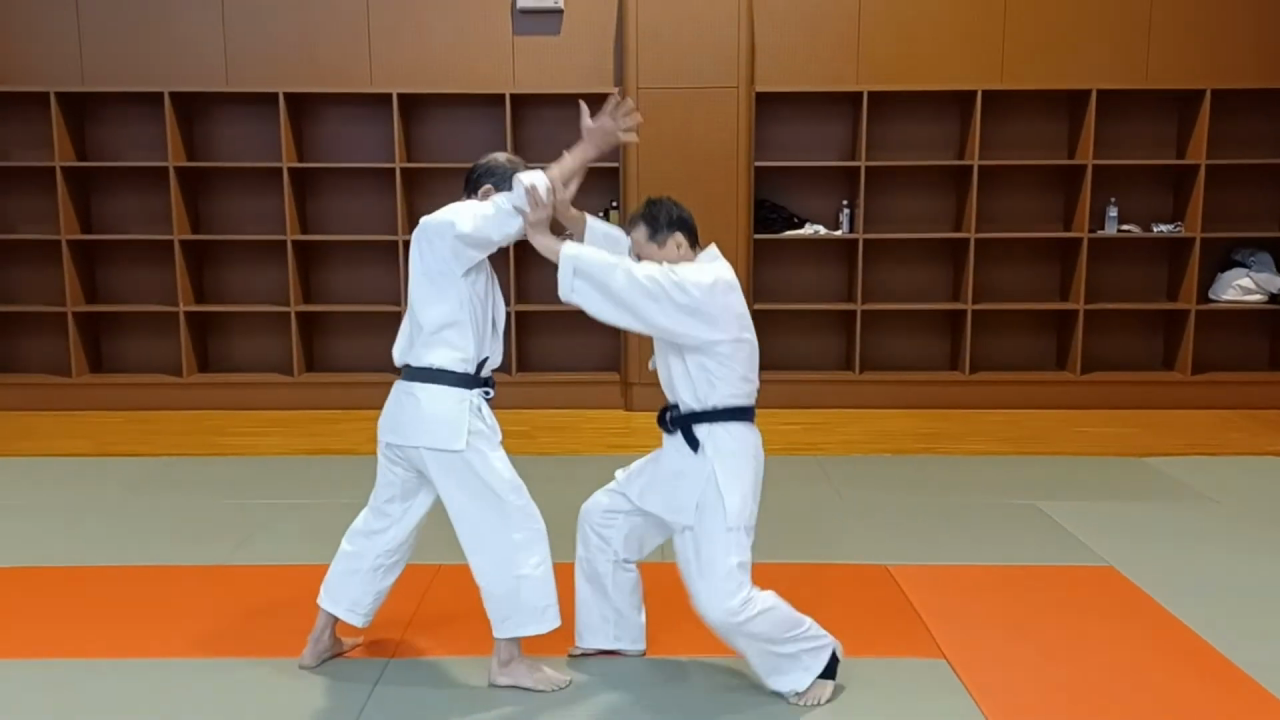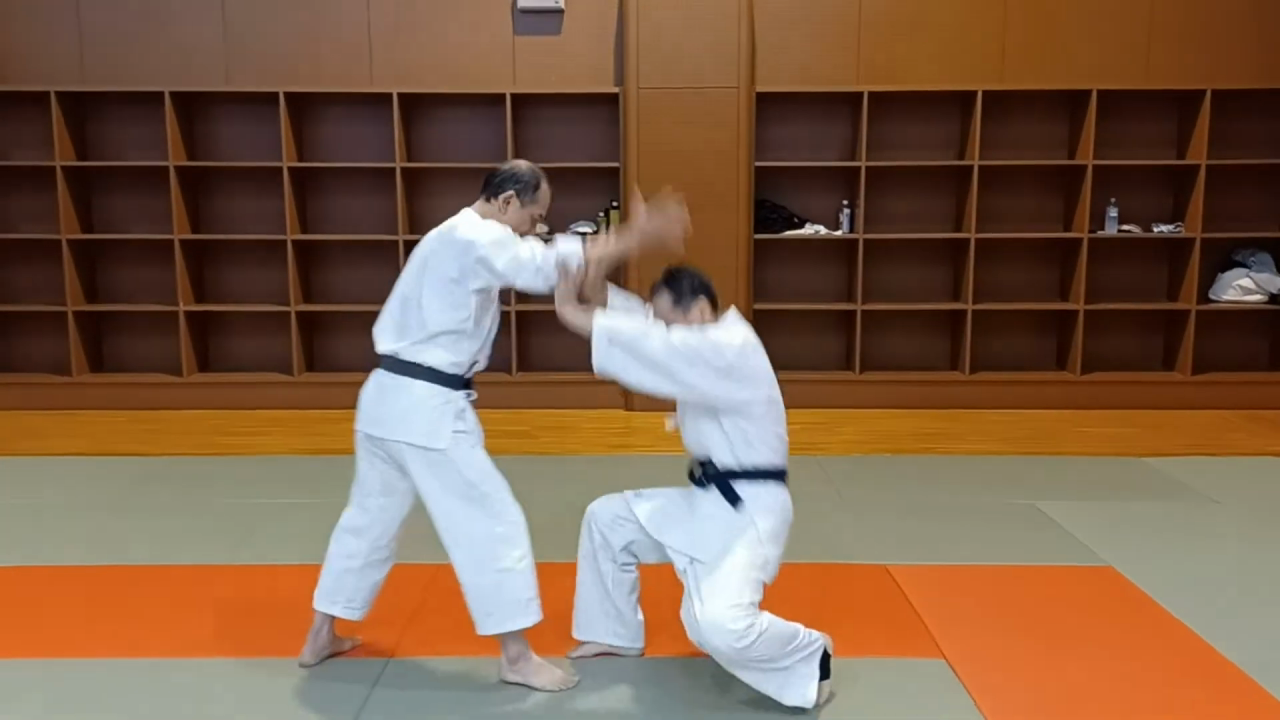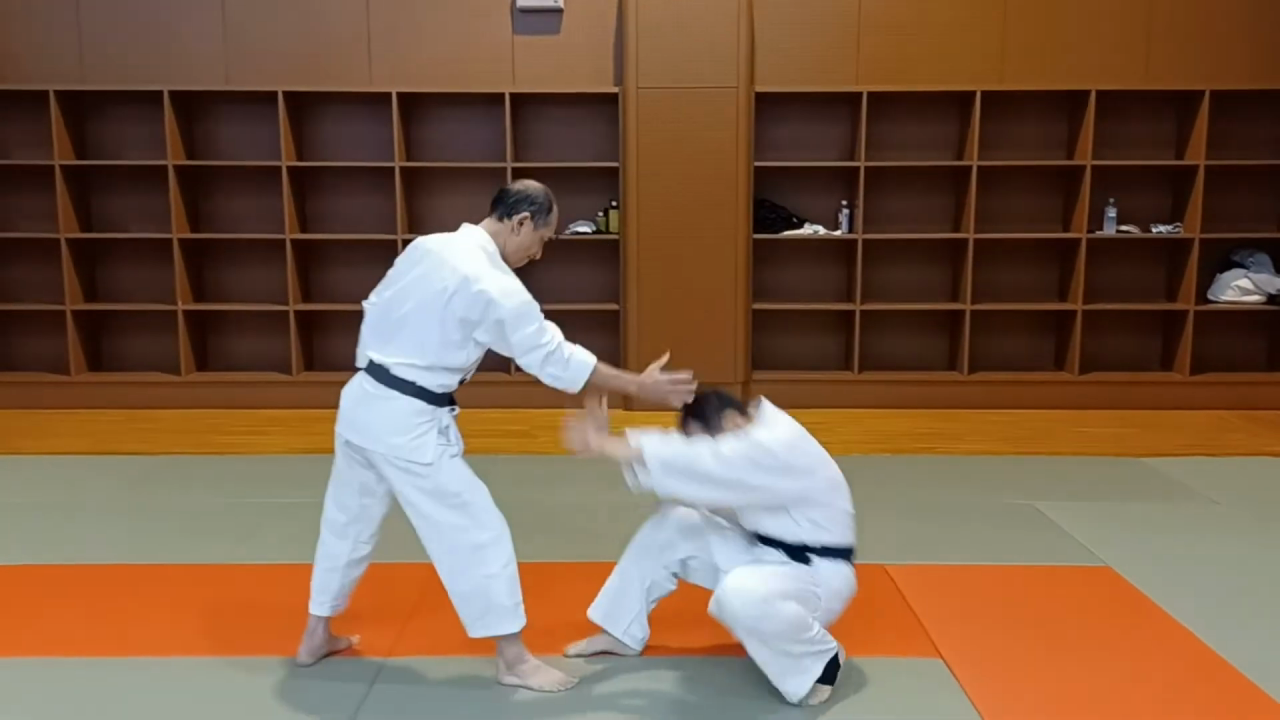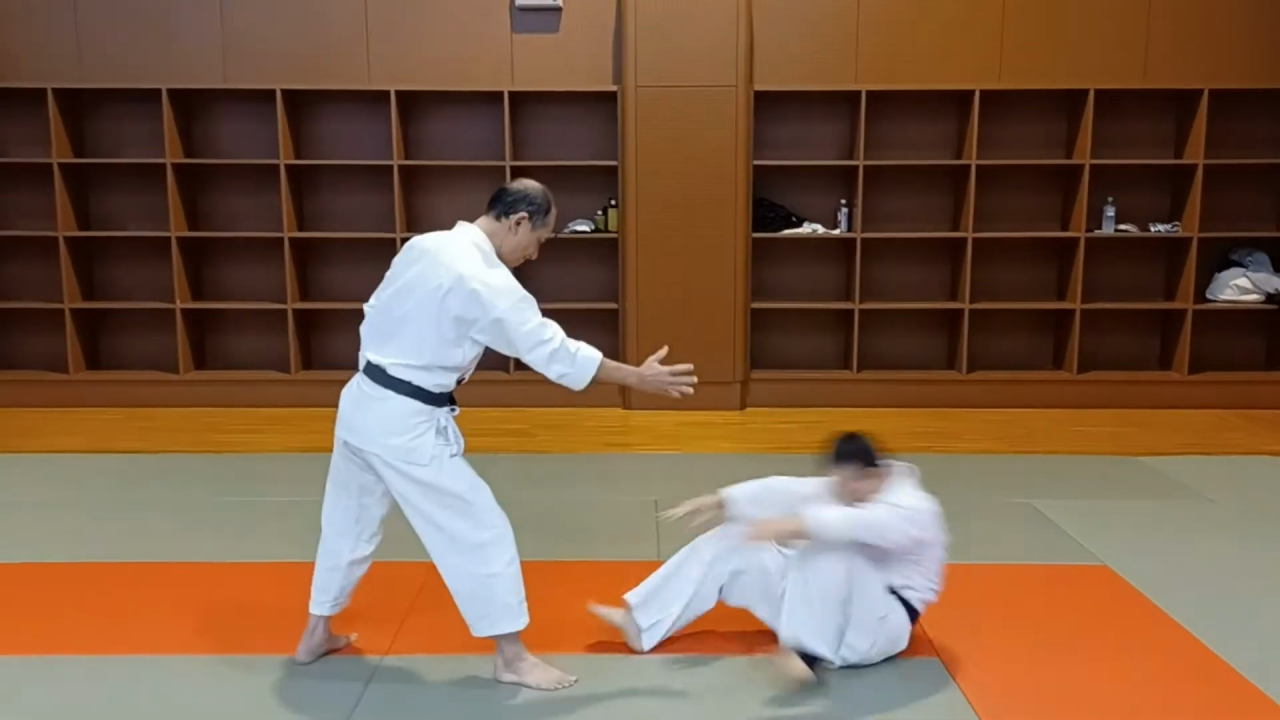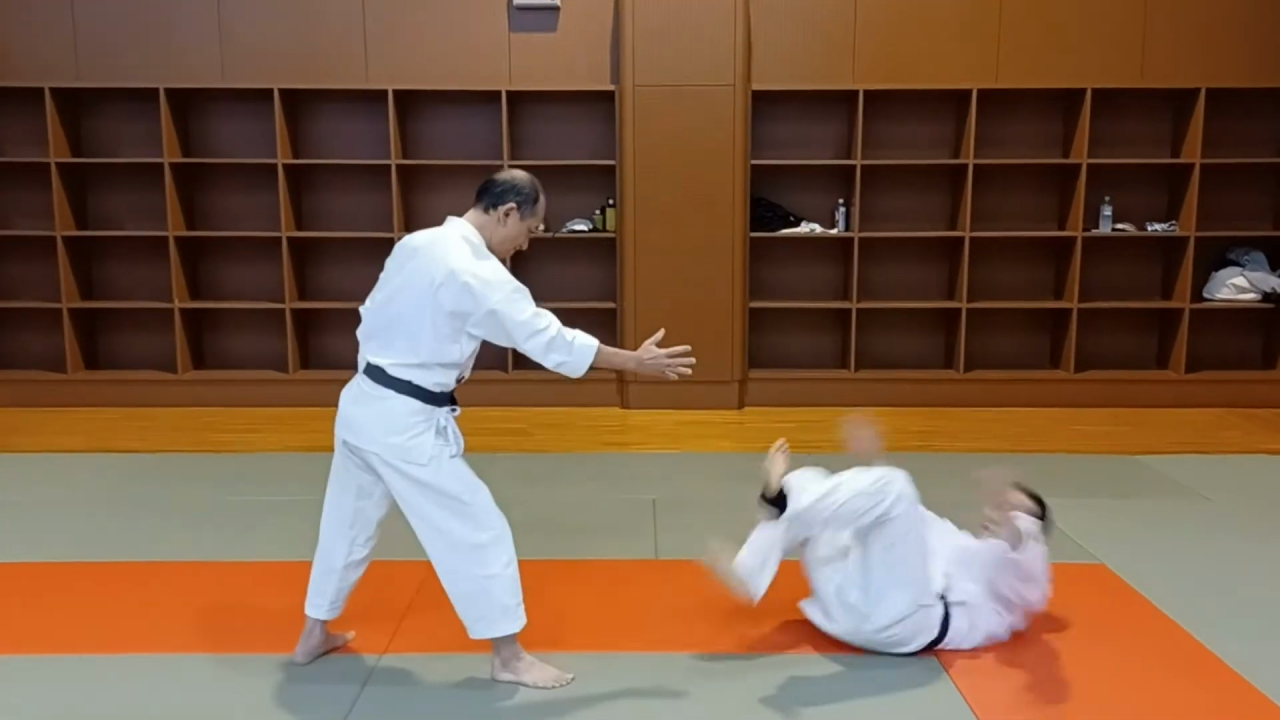
dt=0.2s
person 1, frame 1
left shoulder: (455, 244)
right shoulder: (444, 227)
right elbow: (520, 206)
right wrist: (590, 147)
left hip: (412, 405)
right hip: (446, 414)
left knee: (384, 521)
right knee: (511, 524)
left ankle: (321, 638)
right ankle: (510, 659)
person 1, frame 2
left shoulder: (450, 239)
right shoulder: (476, 239)
right elbow: (550, 267)
right wrist: (637, 235)
left hip: (386, 397)
right hip: (429, 411)
left knee: (368, 519)
right knee: (490, 524)
left ankle: (321, 635)
right ankle: (516, 656)
person 1, frame 3
left shoulder: (429, 246)
right shoulder: (494, 286)
left elbow: (375, 309)
right elbow: (554, 358)
right wrist: (638, 384)
left hip: (362, 402)
right hip: (410, 423)
left knee: (348, 521)
right knee: (477, 533)
left ankle: (316, 635)
right ankle: (513, 658)
person 1, frame 4
left shoulder: (423, 245)
right shoulder: (488, 283)
left elbow: (375, 313)
right elbow: (555, 353)
right wrist: (639, 377)
left hip: (361, 403)
right hip: (409, 425)
left knee: (348, 522)
right knee: (480, 532)
left ankle: (316, 633)
right ankle: (511, 656)
person 1, frame 5
left shoulder: (416, 243)
right shoulder: (478, 275)
left elbow: (372, 315)
right elbow: (551, 341)
right wrist: (637, 361)
left hip: (362, 403)
right hip: (409, 424)
left knee: (348, 523)
right knee: (478, 532)
left ankle: (314, 634)
right ankle: (508, 656)
person 2, frame 1
left shoulder: (705, 288)
right shoulder: (690, 281)
left elbow: (625, 282)
right elbow: (617, 251)
left wrist: (547, 243)
right wrist: (567, 214)
left hip: (719, 456)
right hip: (686, 449)
left knee: (721, 598)
right knee: (603, 519)
left ankle: (814, 657)
right ankle: (615, 635)
person 2, frame 2
left shoulder: (731, 351)
right shoulder: (713, 339)
left elbow: (655, 354)
right elbow: (641, 323)
left wrist: (578, 315)
right wrist: (592, 290)
left hip: (750, 513)
right hip: (711, 501)
left knee: (714, 627)
right knee: (607, 519)
left ankle: (809, 660)
right ankle: (616, 633)
person 2, frame 3
left shoulder: (782, 446)
right shoulder: (750, 432)
left elbow: (702, 466)
right elbow: (679, 449)
left wrist: (613, 449)
right wrist: (613, 439)
left hip: (817, 575)
right hip: (770, 558)
left knee: (741, 598)
right knee: (669, 528)
left ankle: (821, 662)
right ankle: (618, 631)
person 2, frame 4
left shoulder: (913, 509)
right shoulder: (845, 492)
left elbow: (862, 528)
right elbow: (786, 495)
left wrist: (793, 526)
right wrist: (716, 502)
left hip: (873, 627)
right hip: (814, 602)
left knee: (830, 549)
right knee: (724, 546)
left ankle: (807, 650)
right ankle: (640, 621)
person 2, frame 5
left shoulder: (1017, 586)
right shoulder: (960, 544)
left elbow: (1020, 578)
right elbow: (882, 521)
left wrist: (1008, 524)
right wrist: (870, 462)
left hip: (897, 619)
right hip: (858, 600)
left knee: (888, 487)
right knee: (809, 483)
left ankle: (780, 501)
right ankle: (748, 574)
